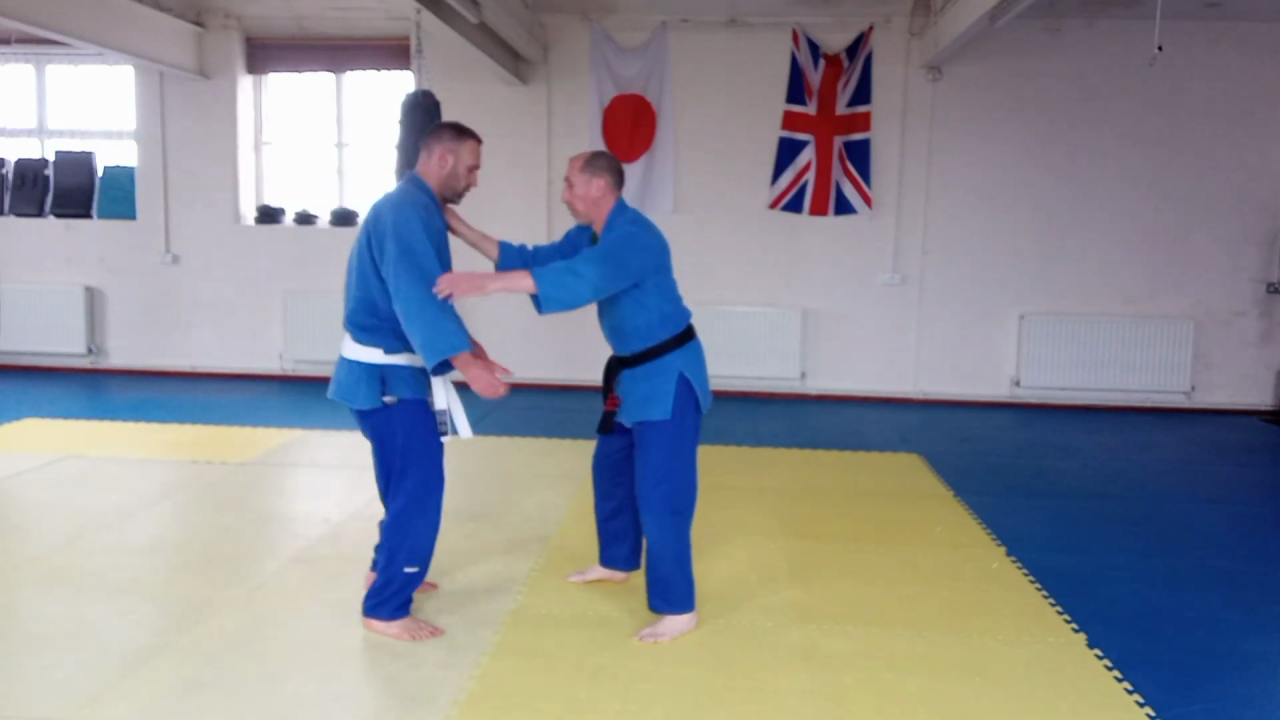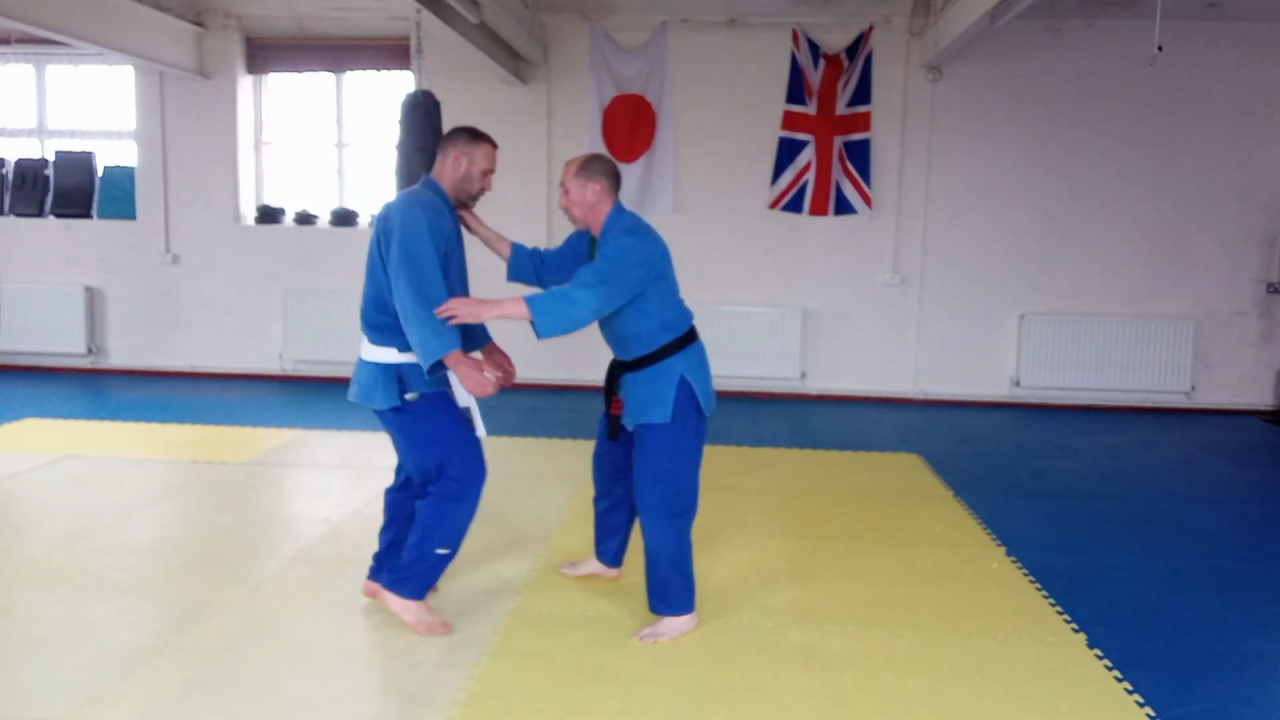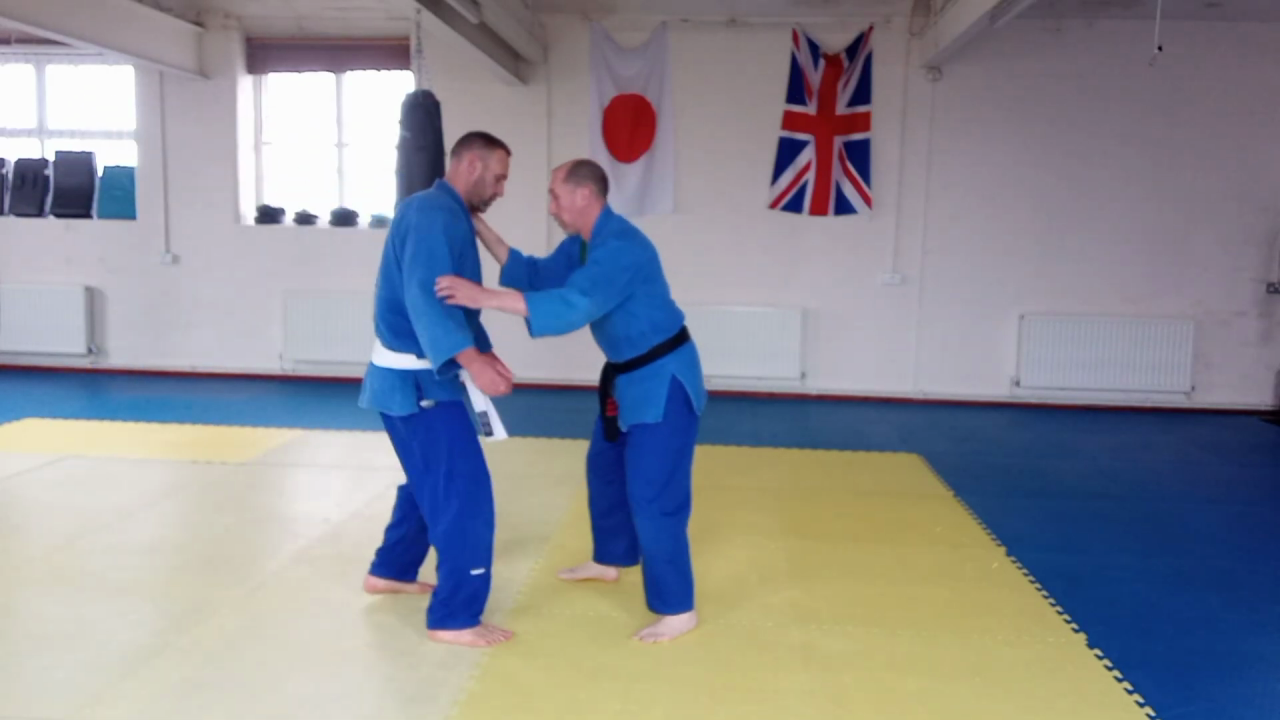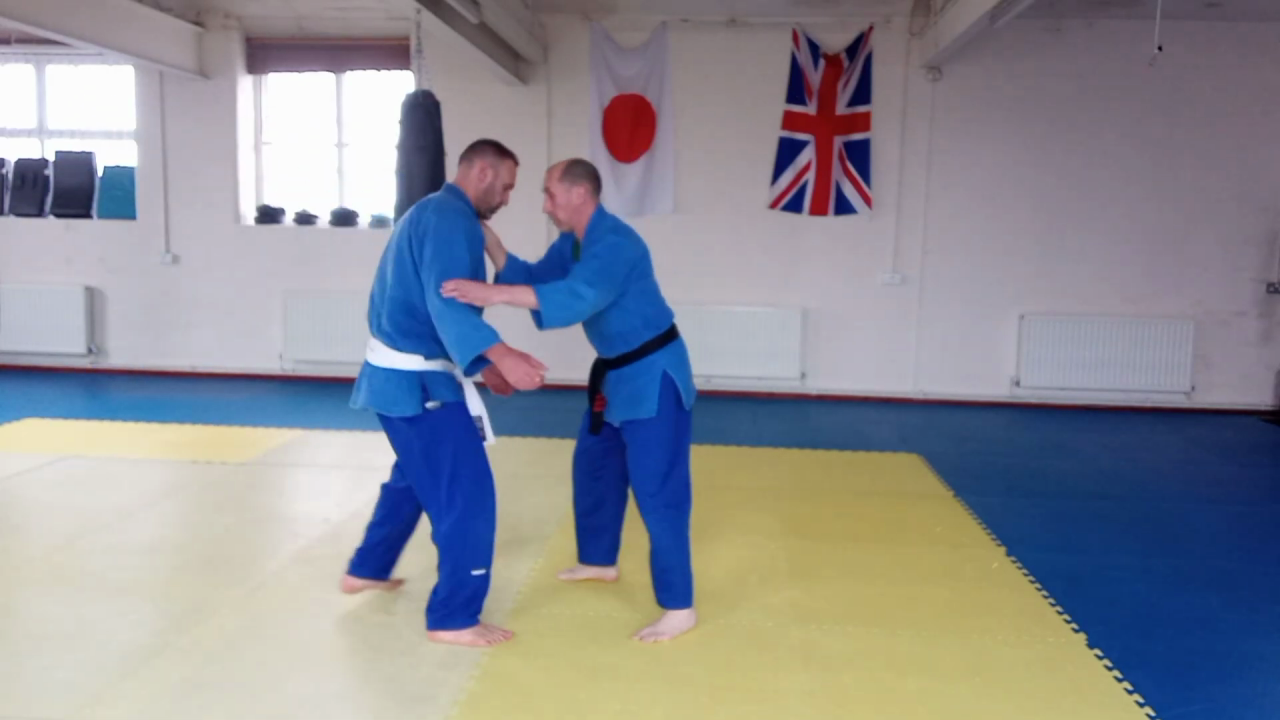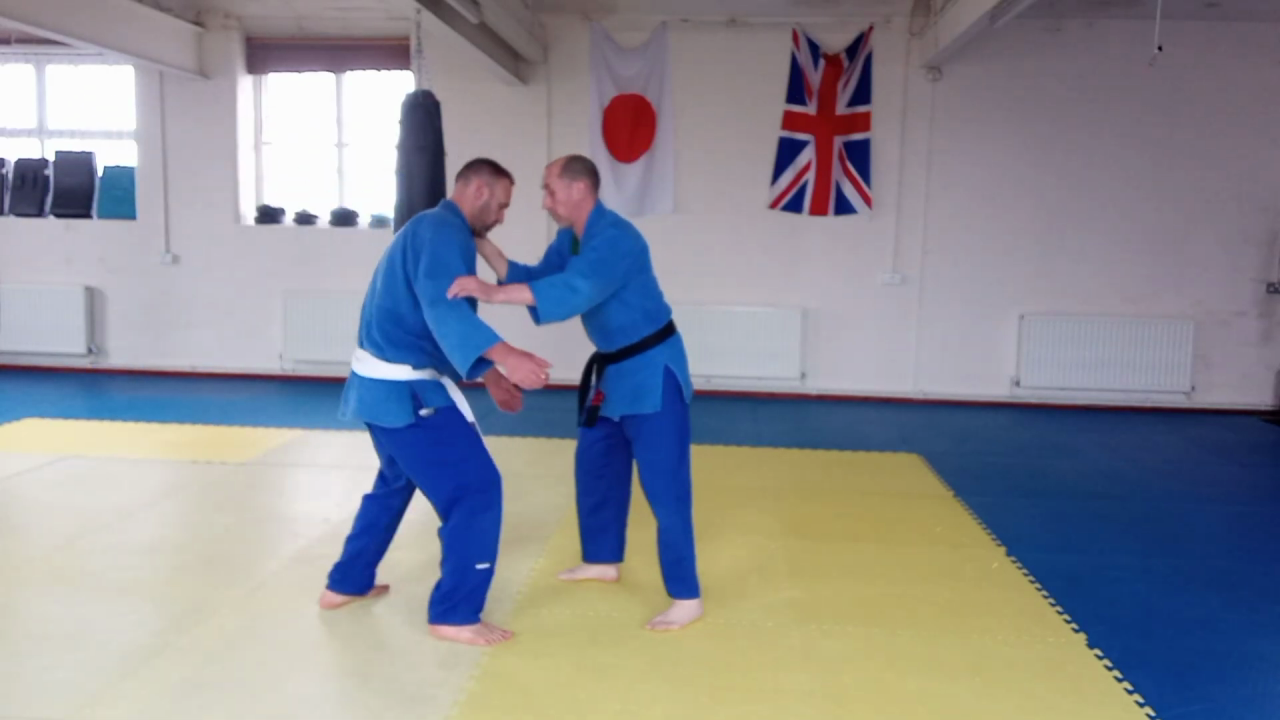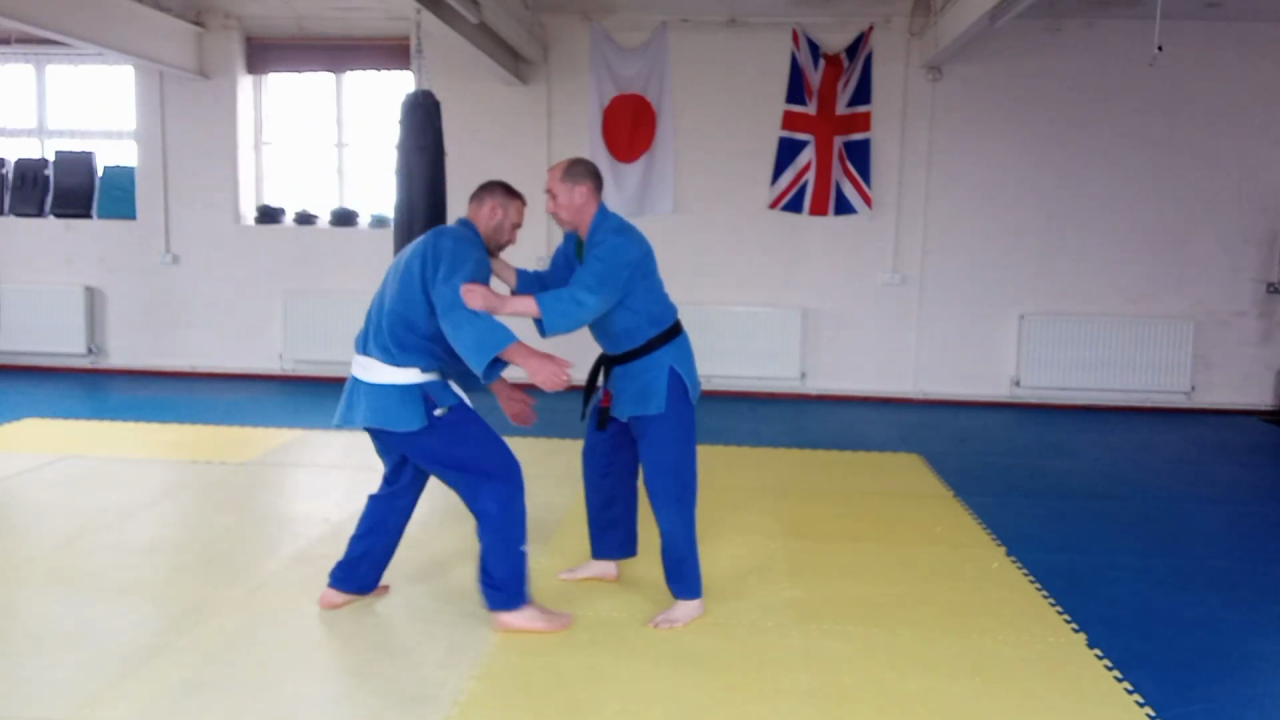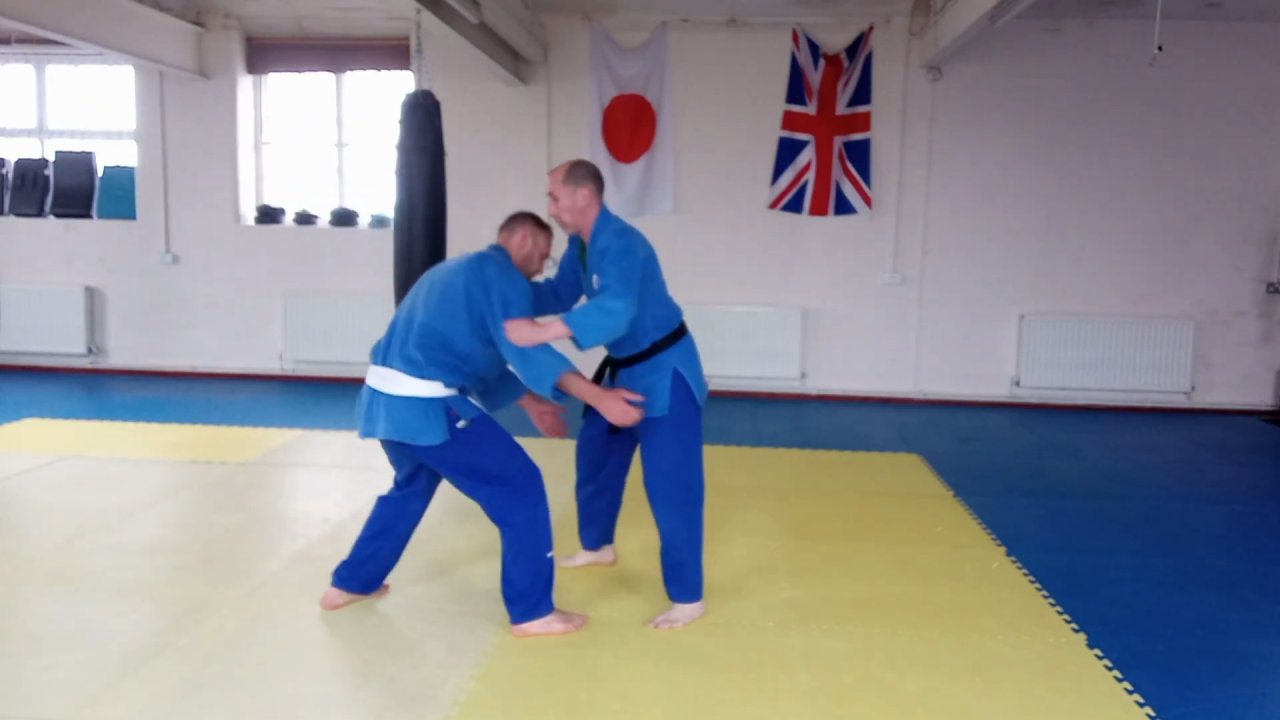
dt=0.2s
person 1, frame 1
left shoulder: (413, 209)
right shoulder: (407, 213)
left elbow: (427, 295)
right elbow: (418, 300)
left wrist: (468, 345)
right wrist: (469, 364)
left hip: (385, 368)
right hip: (385, 373)
left knee: (411, 474)
right knee: (417, 484)
left ankle: (388, 570)
right ankle: (386, 608)
person 1, frame 2
left shoulder: (434, 213)
right shoulder: (416, 213)
left elbow: (449, 298)
right elbow: (417, 299)
left wrist: (487, 347)
right wrist: (461, 363)
left hip: (406, 369)
right hip: (402, 373)
left knee: (421, 475)
right knee: (461, 471)
left ankle: (386, 573)
right ankle: (404, 584)
person 1, frame 3
left shoulder: (448, 217)
right shoulder: (431, 213)
right elbow: (427, 300)
left wrist: (484, 353)
right wrist: (472, 361)
left hip: (409, 373)
right hip: (416, 378)
left knee: (430, 478)
right knee: (464, 491)
left ankle: (391, 570)
right ankle: (454, 618)
person 1, frame 4
left shoulder: (434, 215)
right shoulder: (448, 217)
right elbow: (448, 302)
left wrist: (485, 360)
right wrist: (500, 356)
left hip: (394, 372)
right hip: (417, 379)
left knee: (416, 476)
right knee: (466, 493)
left ankle: (367, 567)
right ankle: (453, 618)
person 1, frame 5
left shoulder: (429, 230)
right shoulder: (443, 231)
right elbow: (445, 310)
left wrist: (487, 374)
right wrist: (505, 356)
left hip: (380, 381)
right hip: (405, 389)
left knee: (397, 481)
right knee: (477, 489)
left ankle: (347, 583)
right ankle: (455, 614)
person 1, frame 6
left shoulder: (438, 244)
right shoulder: (459, 245)
right elbow: (461, 316)
left wrist: (499, 388)
right wrist: (527, 358)
left hip: (375, 387)
right hip: (408, 393)
left knee: (402, 481)
right knee: (498, 479)
left ankle: (349, 583)
right ankle: (509, 603)
person 1, frame 7
left shoulder: (459, 269)
right shoulder: (500, 273)
right elbow: (522, 346)
left wrist: (529, 402)
right wrist: (595, 395)
left hip: (386, 397)
right hip: (428, 406)
left knee: (412, 486)
right knee: (519, 489)
left ankle: (350, 583)
right ankle: (531, 612)
person 2, frame 1
left shoulder: (634, 235)
right shoulder: (589, 234)
left elbow: (578, 279)
right elbow: (536, 259)
left wrist: (488, 283)
right wrist: (462, 230)
left hip: (668, 375)
right hip: (635, 372)
left knee: (661, 492)
right knee: (612, 470)
left ankle: (678, 609)
right ankle: (616, 562)
person 2, frame 2
left shoulder: (632, 243)
right shoulder: (591, 239)
left elbow: (578, 301)
right elbow: (543, 266)
left wrist: (490, 309)
right wrist: (478, 228)
left hip: (671, 378)
right hip: (638, 375)
left knee: (659, 494)
right knee: (612, 466)
left ankle: (677, 610)
right ankle: (607, 558)
person 2, frame 3
left shoulder: (621, 247)
right shoulder: (583, 244)
left elbow: (574, 305)
right elbow: (537, 276)
left wrist: (486, 298)
right wrist: (481, 231)
left hip: (663, 379)
right hip: (632, 376)
left knee: (652, 493)
right knee: (606, 470)
left ankle: (677, 609)
right ankle: (610, 559)
person 2, frame 4
left shoulder: (616, 242)
right shoulder: (572, 243)
left elbow: (578, 297)
right elbow: (532, 278)
left wrist: (492, 294)
right wrist: (485, 237)
left hip: (655, 374)
right hip: (618, 372)
left knee: (656, 487)
right knee: (594, 466)
left ankle: (679, 607)
right ankle: (599, 561)
person 2, frame 5
left shoulder: (615, 237)
right shoulder: (569, 239)
left elbow: (573, 290)
right elbow: (534, 279)
left wrist: (493, 292)
right wrist: (483, 247)
left hip: (652, 369)
right hip: (615, 368)
left knee: (663, 482)
right knee: (596, 465)
left ankle: (686, 597)
right ankle: (603, 559)
person 2, frame 6
left shoulder: (619, 243)
right shoulder: (577, 242)
left elbow: (580, 302)
right elbow: (545, 286)
left wrist: (501, 305)
right wrist: (492, 263)
left hip: (659, 369)
right hip: (623, 368)
left knee: (667, 482)
right knee: (603, 462)
left ankle: (689, 596)
right ankle: (608, 558)
person 2, frame 7
left shoulder: (621, 244)
right shoulder: (580, 245)
left elbow: (615, 310)
right elbow: (559, 294)
left wrist: (540, 332)
left hip: (665, 371)
right hip: (626, 369)
left knee: (671, 484)
right knee: (596, 453)
left ankle: (688, 598)
right ankle: (598, 545)
